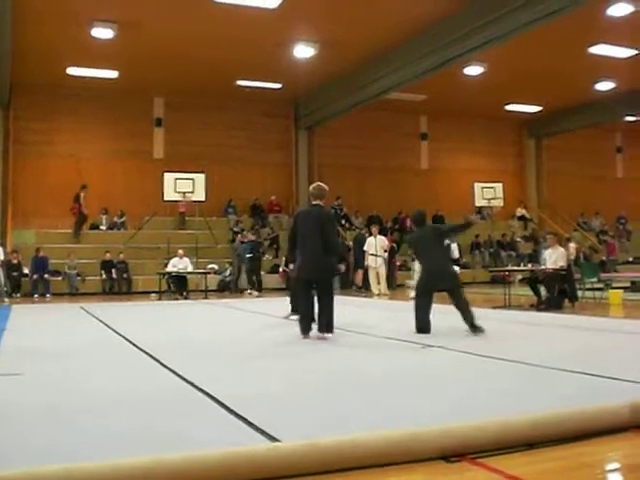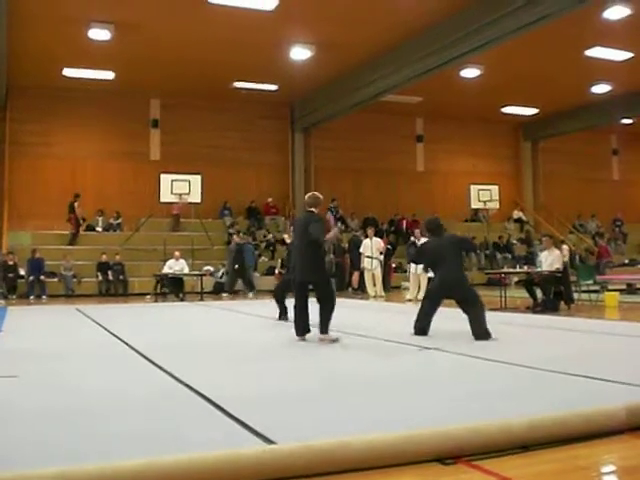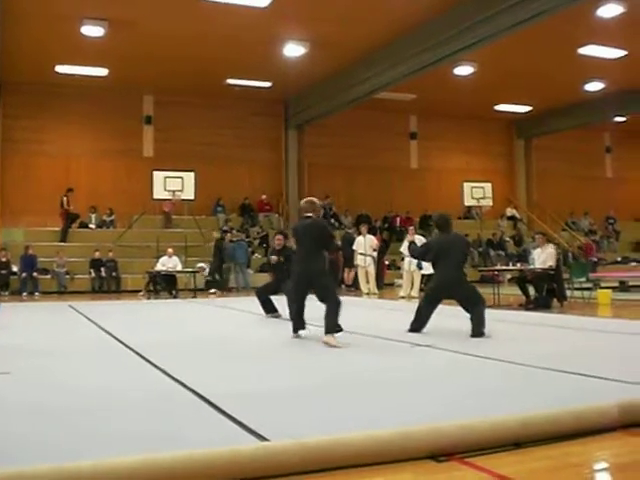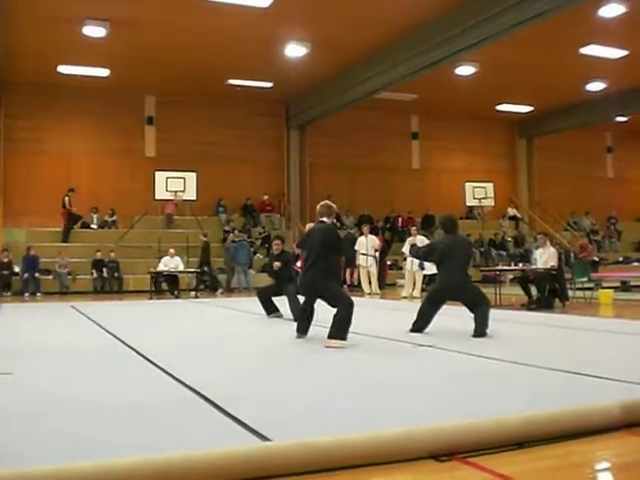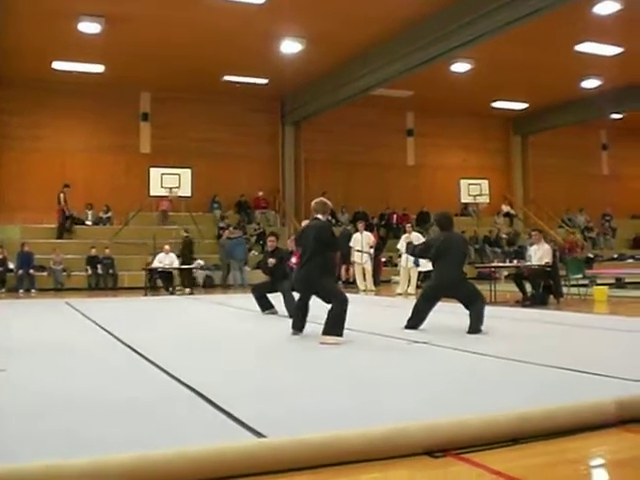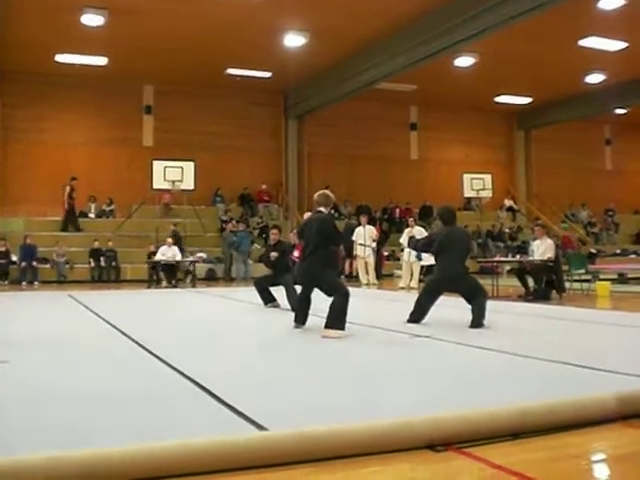
dt=0.3s
person 1, frame 1
left shoulder: (300, 214)
right shoulder: (327, 215)
left elbow: (292, 238)
right elbow: (332, 239)
left wrist: (294, 257)
right wrist: (339, 260)
left hip: (304, 263)
right hip: (323, 263)
left knee: (304, 298)
right knee: (325, 297)
left ankle: (305, 330)
right ankle: (323, 330)
person 1, frame 2
left shoulder: (298, 219)
right shoulder: (316, 219)
right elbow: (316, 234)
right wrist: (328, 236)
left hip: (298, 267)
right hip: (314, 266)
left knee: (300, 300)
right knee: (327, 299)
left ankle: (301, 332)
right ankle: (324, 332)
person 1, frame 3
left shoulder: (297, 227)
right shoulder: (320, 224)
right elbow: (330, 245)
left hip: (299, 270)
right hip: (317, 270)
left knee: (296, 299)
right knee: (333, 300)
left ankle: (296, 329)
right ankle: (330, 333)
person 1, frame 4
left shoulder: (312, 230)
right shoulder: (330, 229)
left elbow: (301, 245)
right elbow: (340, 251)
left hip: (308, 277)
right hip: (322, 278)
left knee: (309, 302)
right knee: (346, 303)
left ankle: (301, 330)
right ankle: (334, 338)
person 1, frame 5
left shoulder: (307, 227)
right shoulder: (325, 226)
left elbow: (298, 242)
right elbow: (335, 248)
left hip: (303, 273)
right hip: (316, 274)
left knee: (304, 298)
right knee: (340, 300)
left ankle: (297, 327)
right ankle: (329, 334)
person 1, frame 6
left shoulder: (309, 220)
right shoulder: (327, 219)
left elbow: (300, 235)
right elbow: (337, 241)
left hip: (305, 265)
right hip: (319, 266)
left knee: (305, 291)
right knee: (342, 293)
left ankle: (299, 321)
right ankle: (332, 328)
person 2, frame 1
left shoulder: (412, 238)
right shoulder: (435, 229)
right elbow: (453, 230)
right wrist: (469, 222)
left hip: (428, 272)
right hip: (445, 269)
left knee: (422, 299)
right knee: (458, 298)
left ankle: (422, 328)
right ankle: (472, 325)
person 2, frame 2
left shoulder: (427, 246)
right shoulder: (453, 239)
left elbow: (415, 259)
right elbow: (471, 246)
right wrist: (459, 245)
left hip: (441, 281)
right hip: (459, 280)
left knee: (428, 303)
right knee: (474, 305)
left ankle: (420, 330)
right ankle: (482, 333)
person 2, frame 3
left shoulder: (433, 242)
right shoulder: (461, 240)
left elbow: (417, 254)
right elbow: (465, 257)
left wrist: (411, 243)
left hip: (440, 280)
right hip: (458, 280)
left knee: (427, 303)
right knee: (477, 303)
left ankle: (415, 327)
right ankle: (477, 331)
person 2, frame 4
left shoulder: (438, 243)
right shoulder: (466, 242)
left elbow: (421, 253)
right elbow: (468, 259)
left wrist: (413, 245)
left hip: (443, 282)
right hip: (462, 282)
left knee: (429, 303)
right knee: (482, 304)
left ankle: (417, 327)
right ankle: (480, 331)
person 2, frame 5
left shoulder: (434, 241)
right shoulder: (462, 239)
left elbow: (417, 251)
right elbow: (464, 257)
left wrist: (409, 244)
left hip: (439, 279)
right hip: (457, 279)
left knee: (424, 300)
right knee: (477, 300)
left ankle: (412, 324)
right ankle: (475, 327)
person 2, frame 6
left shoulder: (436, 235)
right shoulder: (465, 234)
left elbow: (419, 246)
right elbow: (467, 252)
left wrist: (411, 239)
left hip: (441, 274)
right hip: (459, 273)
left knee: (427, 294)
right knee: (479, 295)
left ankle: (414, 318)
right ankle: (477, 321)
